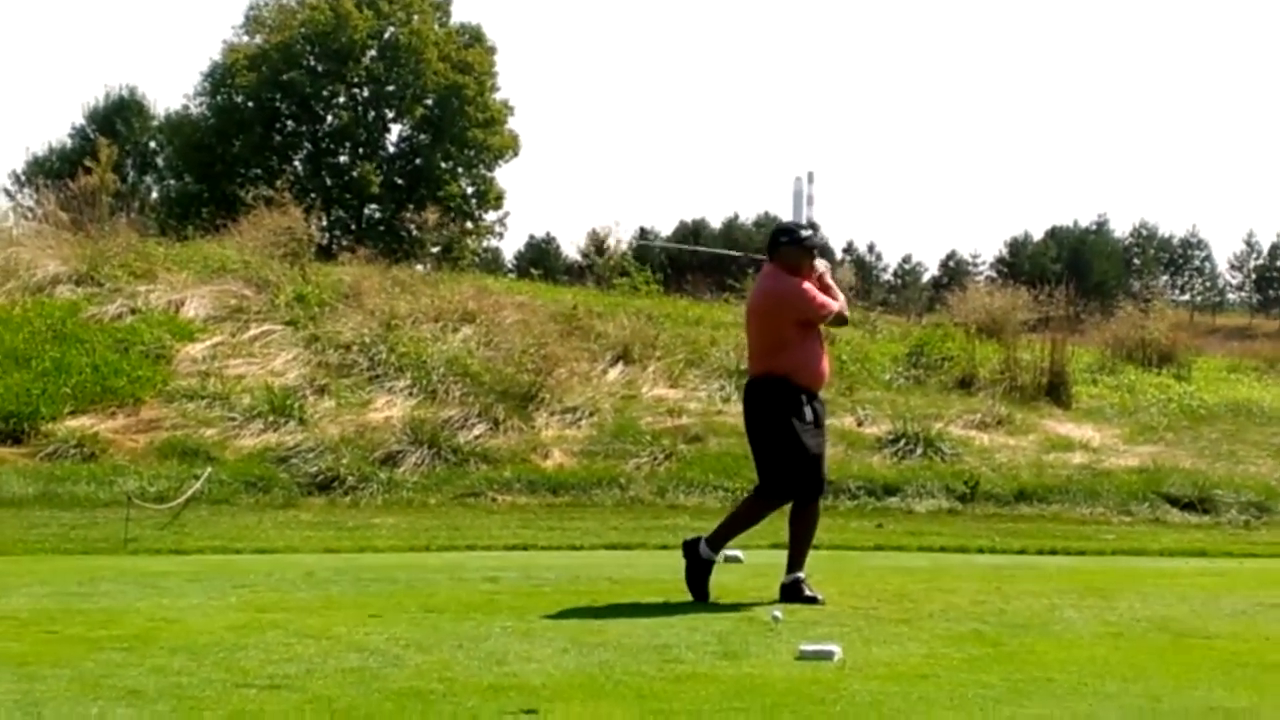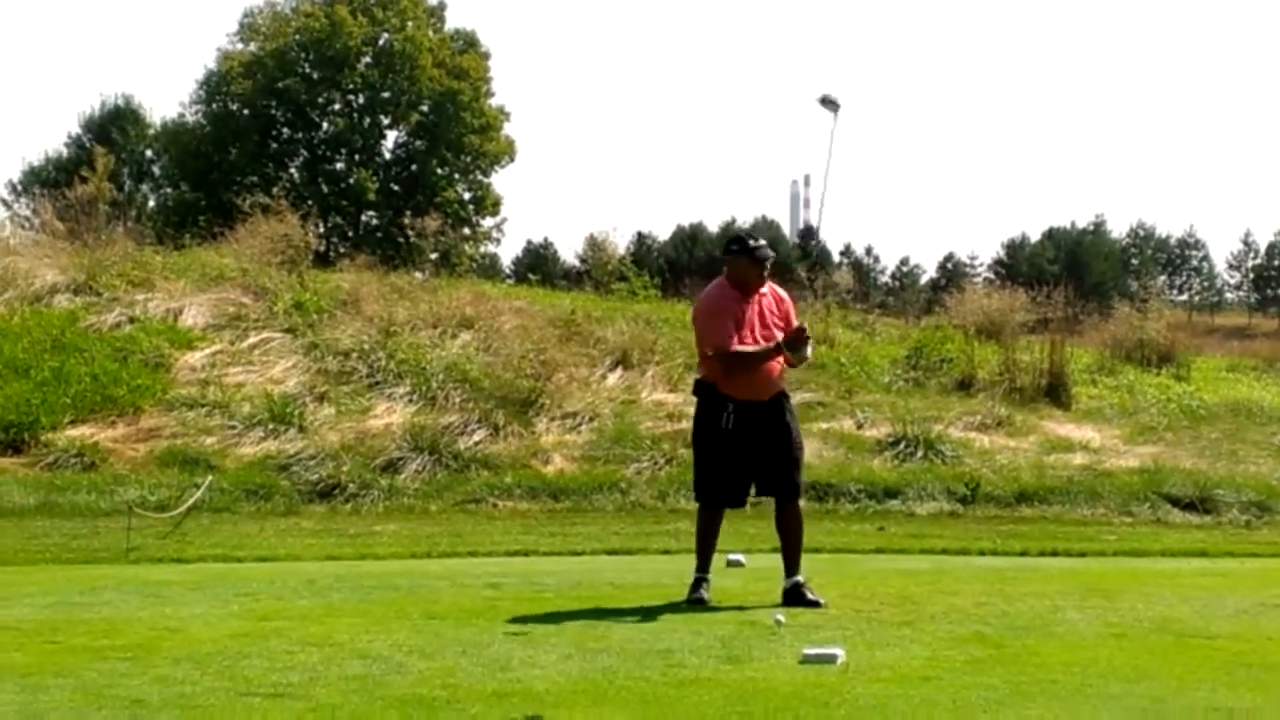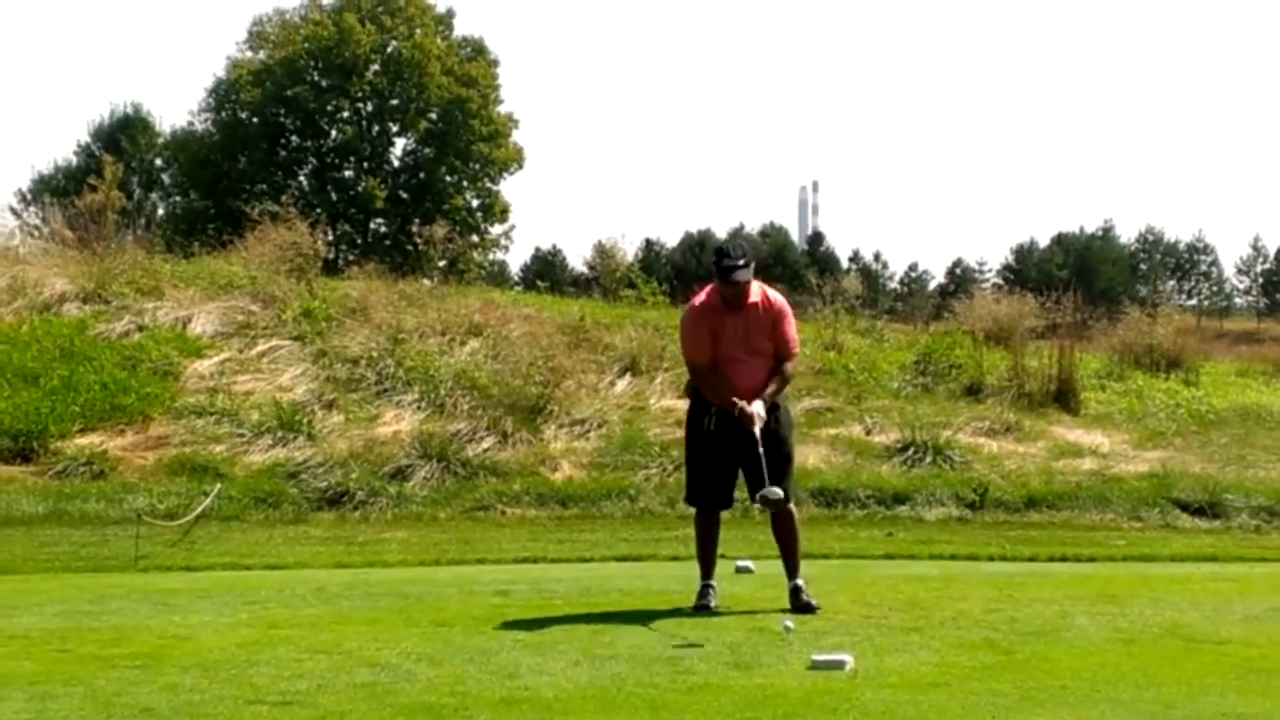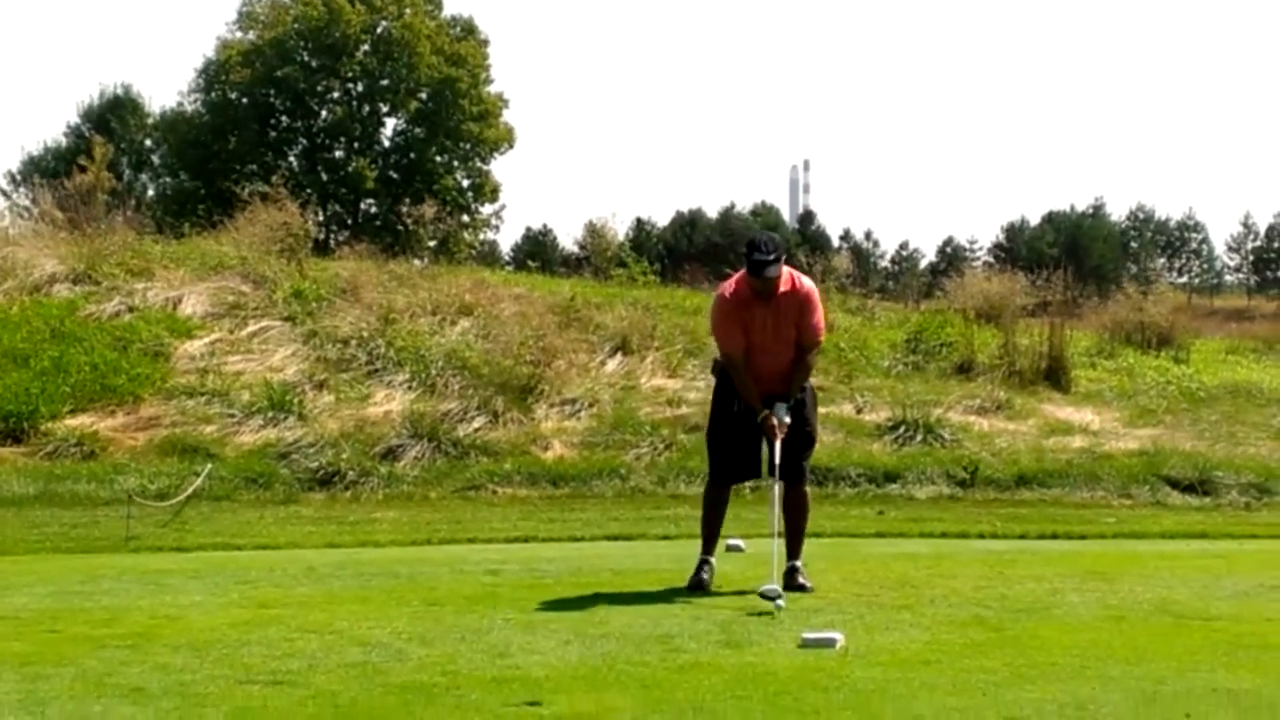
dt=0.5s
person 1, frame 1
left shoulder: (783, 285)
right shoulder: (788, 288)
left elbow: (819, 317)
right elbow: (838, 313)
left wrist: (819, 279)
right wrist: (825, 280)
left hip: (800, 400)
right hip: (780, 399)
left knee: (810, 493)
right knee: (780, 489)
left ankle: (794, 579)
right ankle: (704, 549)
person 1, frame 2
left shoulder: (777, 296)
right shoulder: (714, 302)
left elbow: (793, 356)
right elbow: (728, 362)
left wrist: (799, 346)
right wrist: (777, 347)
left hip: (772, 405)
right hip: (724, 408)
left knee: (789, 494)
right knee: (715, 496)
left ankle: (794, 582)
right ankle: (701, 578)
person 1, frame 3
left shoulder: (775, 304)
right shoulder: (698, 312)
left elbow: (788, 363)
right elbow: (700, 372)
left wrist: (761, 401)
right wrist: (736, 405)
left hip: (766, 409)
right hip: (714, 413)
left knee: (781, 498)
right knee: (708, 502)
left ankle: (796, 585)
right ankle: (707, 585)
person 1, frame 4
left shoulder: (804, 291)
right shoulder: (727, 299)
left elbow: (809, 352)
right elbow: (735, 363)
left wrist: (785, 403)
right wrist: (761, 412)
left hip: (792, 392)
right hip: (739, 392)
left knee: (796, 478)
right knee: (721, 476)
left ankle: (794, 565)
right ankle: (706, 560)
